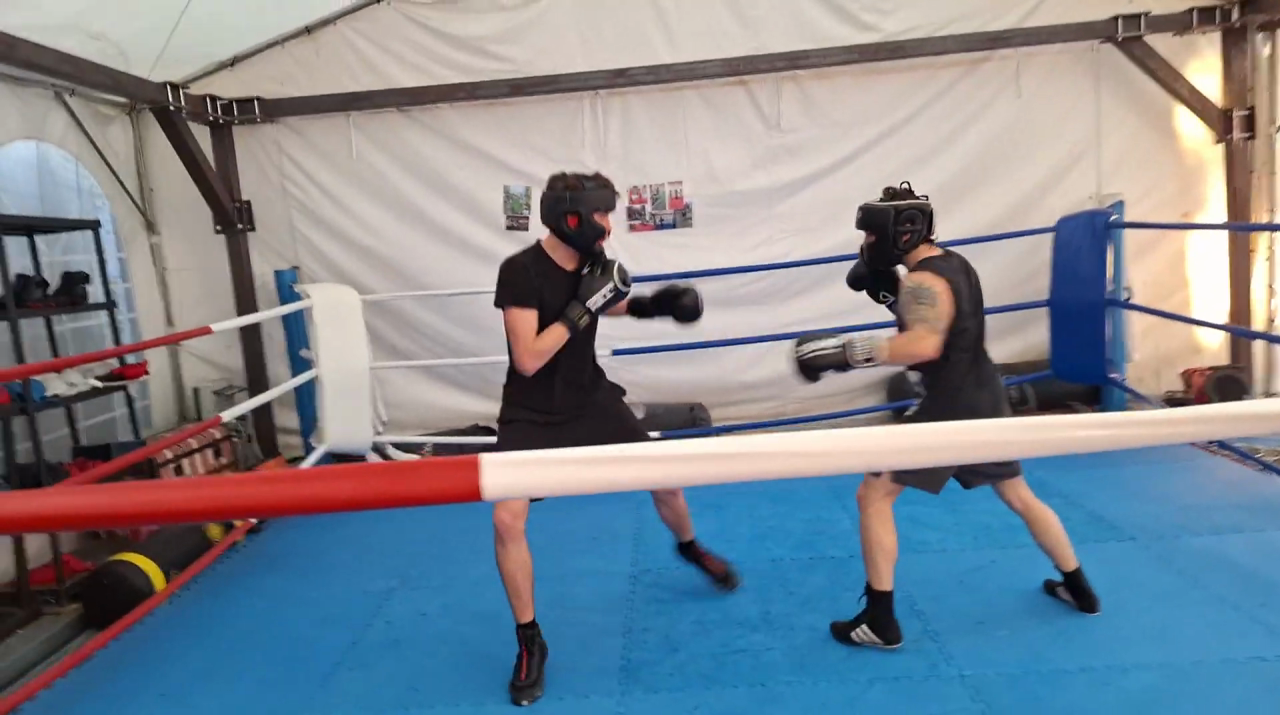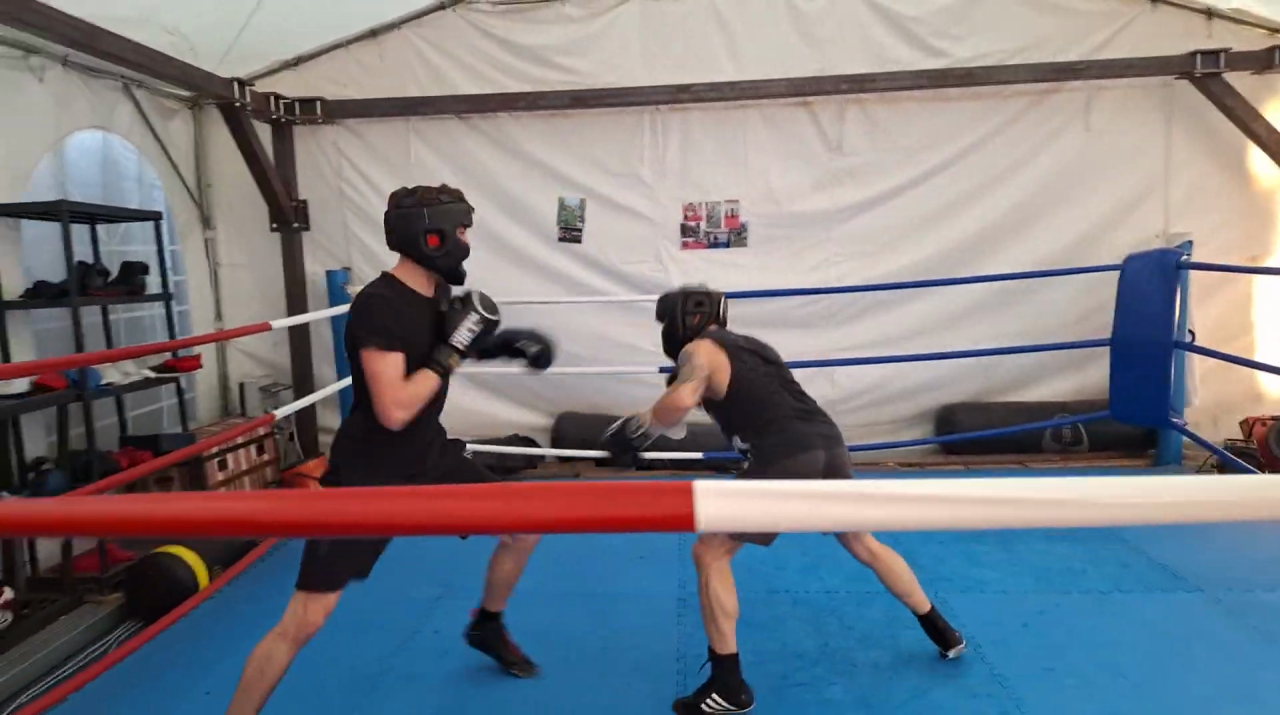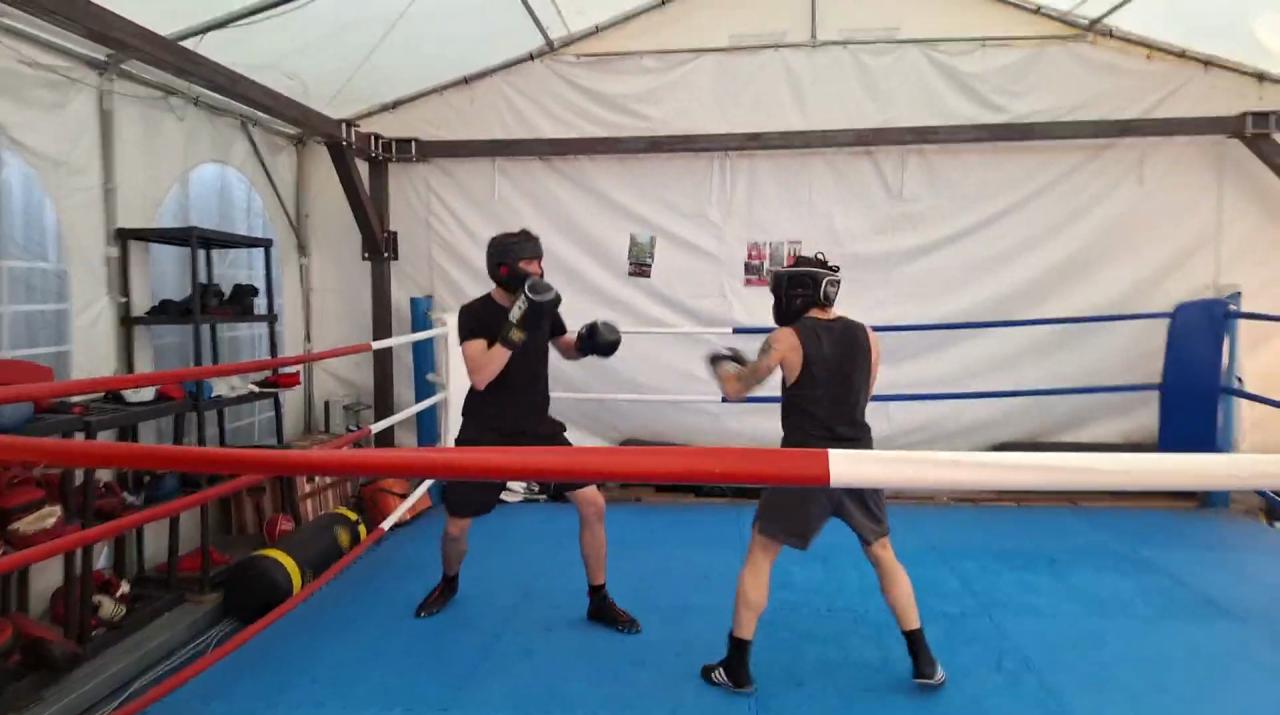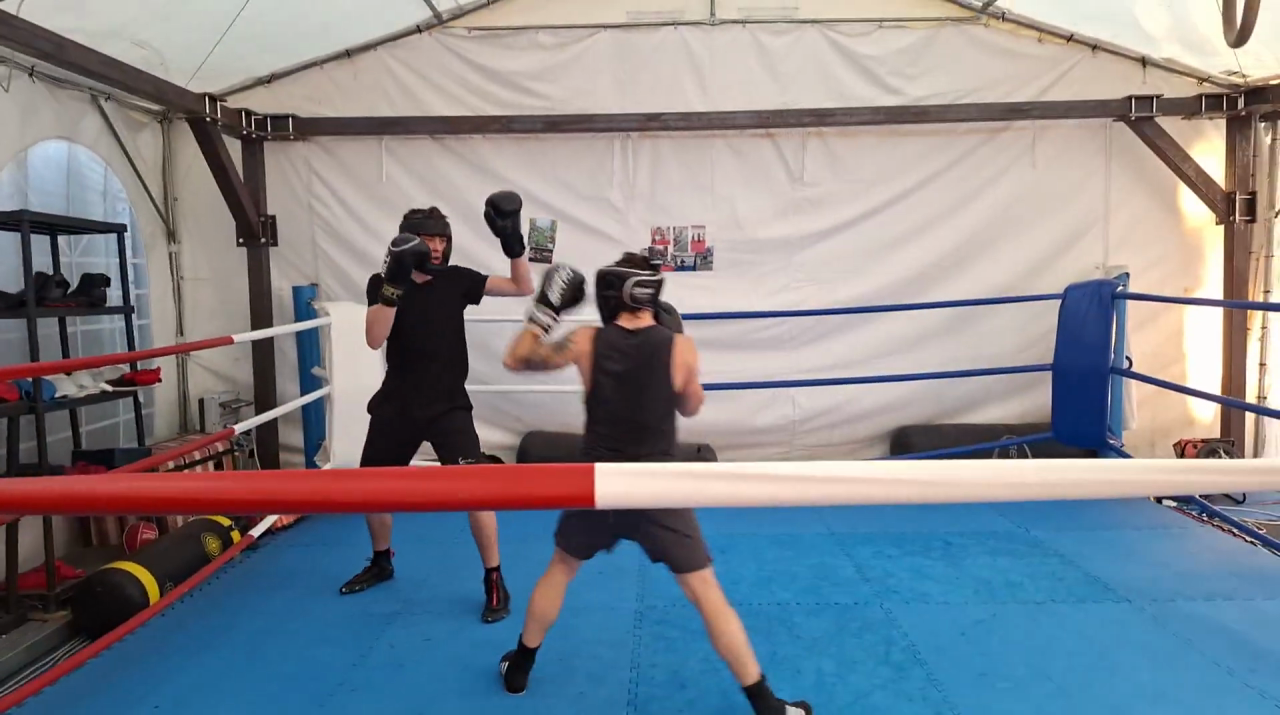
dt=1s
person 1, frame 1
left shoulder: (593, 260)
right shoulder: (520, 271)
left elbow: (614, 304)
right elbow: (527, 359)
left wrist: (651, 302)
right wrist: (583, 306)
left hip: (590, 399)
right hip: (531, 411)
left knee: (664, 481)
right knee: (507, 519)
left ankle: (690, 548)
right ankle: (529, 641)
person 1, frame 2
left shoulder: (438, 292)
right shoulder: (380, 305)
right elbow: (394, 412)
left wrist: (503, 344)
right wrist: (453, 349)
left hip: (428, 456)
right hip: (368, 474)
left knee: (525, 528)
right knee: (304, 621)
left ankle: (487, 626)
person 1, frame 3
left shoulder: (544, 305)
right shoulder: (475, 314)
left elbow: (568, 350)
right elbow: (480, 377)
left wrist: (591, 338)
right wrist: (517, 325)
left hip: (537, 429)
right hip: (485, 434)
left knee: (593, 505)
right knee: (455, 529)
left ankle: (599, 600)
right ankle: (449, 583)
person 1, frame 4
left shoulder: (458, 280)
right shoulder: (382, 283)
left elbow: (522, 288)
right elbow: (375, 339)
left wrist: (513, 242)
right wrist: (395, 281)
left hip: (448, 405)
right hip: (396, 405)
left ankle: (494, 580)
right ankle: (381, 562)
person 2, frame 1
left shoulder: (922, 282)
right shoulder: (951, 264)
left elbow: (921, 346)
left wrist: (843, 349)
right wrist: (884, 290)
left hip: (948, 408)
right hip: (988, 401)
left knee: (874, 496)
right knee: (1019, 496)
left ankle: (880, 618)
right ankle: (1078, 588)
person 2, frame 2
left shoulder: (699, 349)
right shoulder: (751, 347)
left elbow: (679, 401)
left wrist: (637, 428)
left hip: (785, 462)
right hip: (825, 444)
left knee: (709, 555)
right knee: (862, 545)
right ankle: (942, 632)
person 2, frame 3
left shoulder: (786, 339)
right shoulder: (865, 336)
left elbow: (735, 390)
left wrist: (723, 362)
left knee: (760, 556)
right knee: (884, 556)
left ankle: (737, 666)
right ankle: (922, 659)
person 2, frame 4
left shoulder: (589, 342)
right shoulder: (680, 348)
left elbow: (516, 360)
left wrist: (546, 308)
left knee: (562, 566)
right knee: (707, 594)
left ankle: (519, 667)
